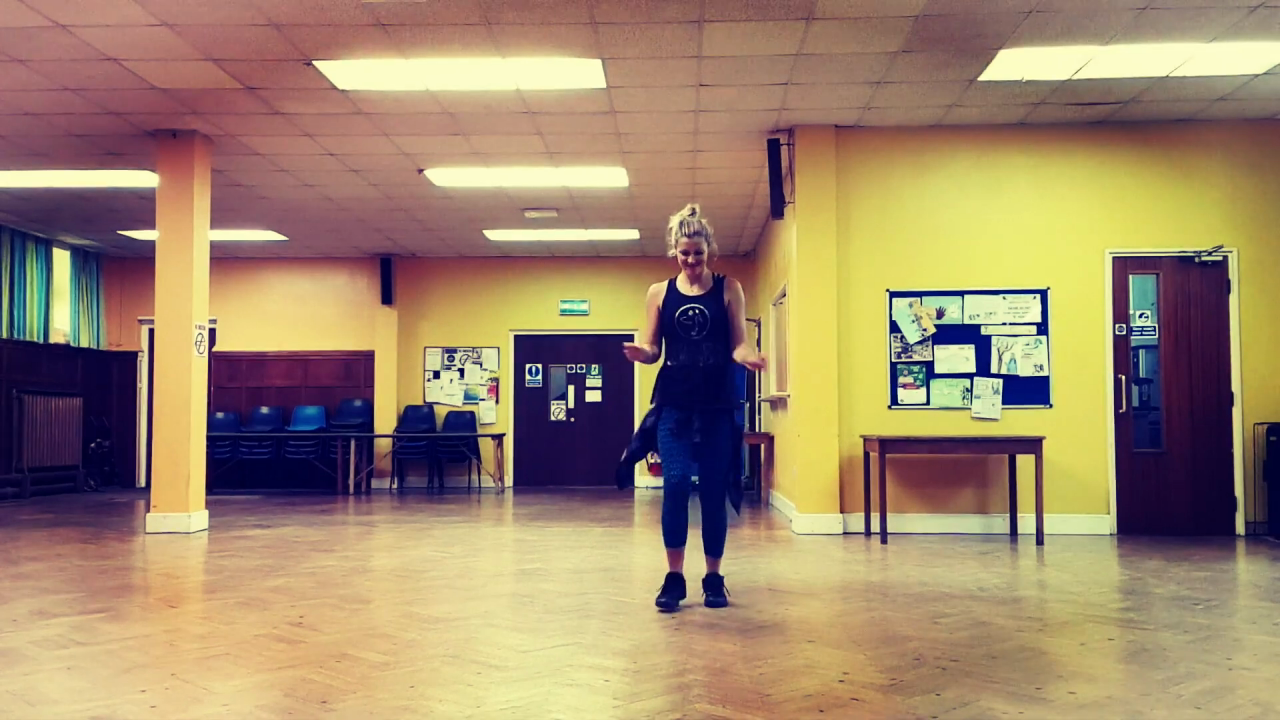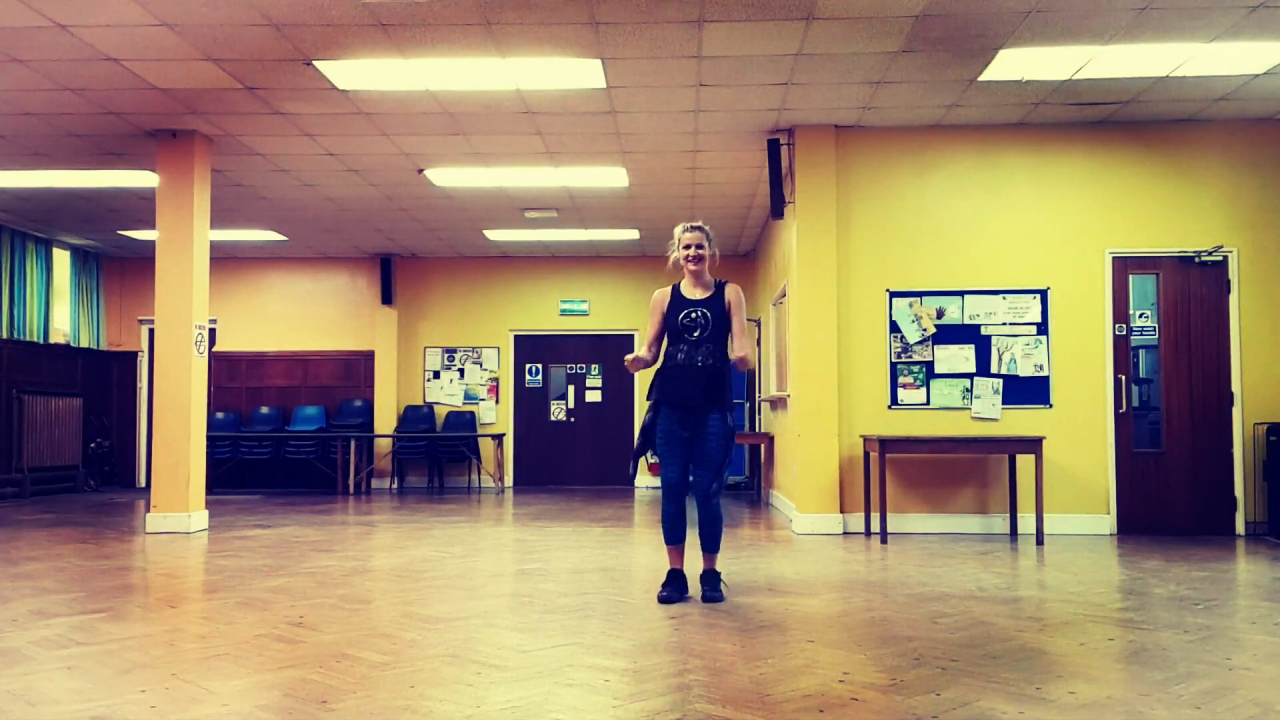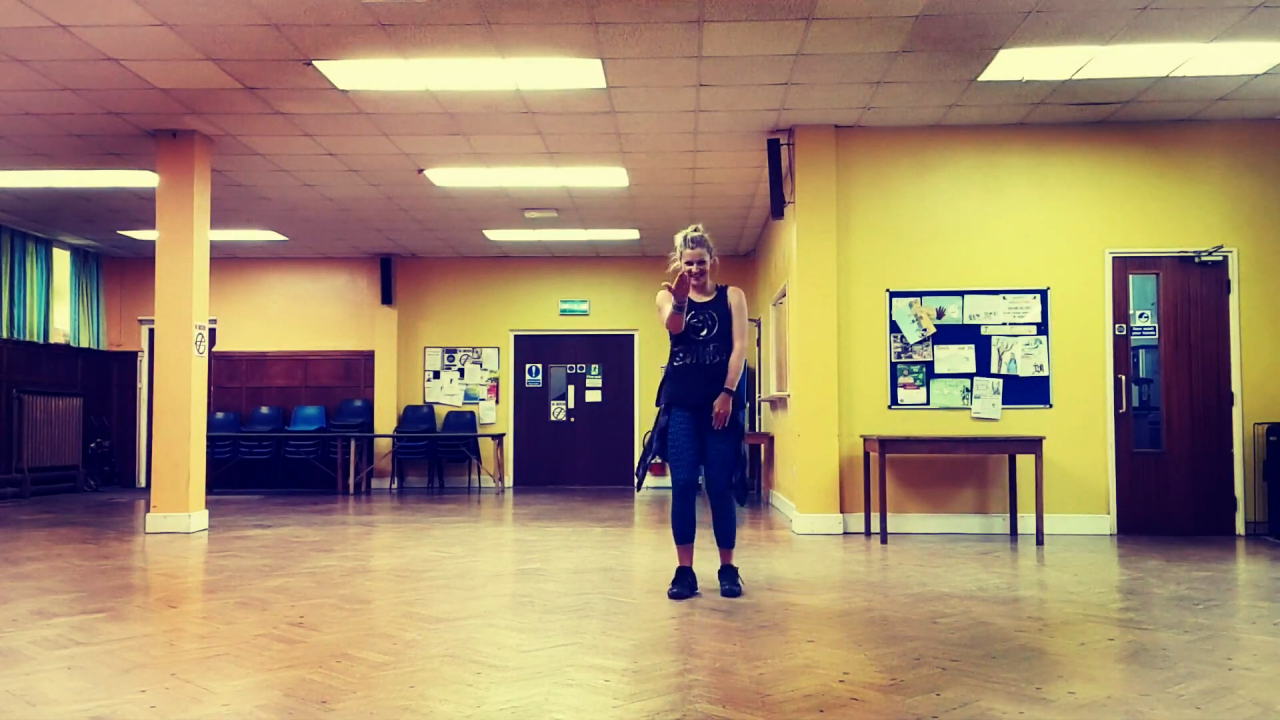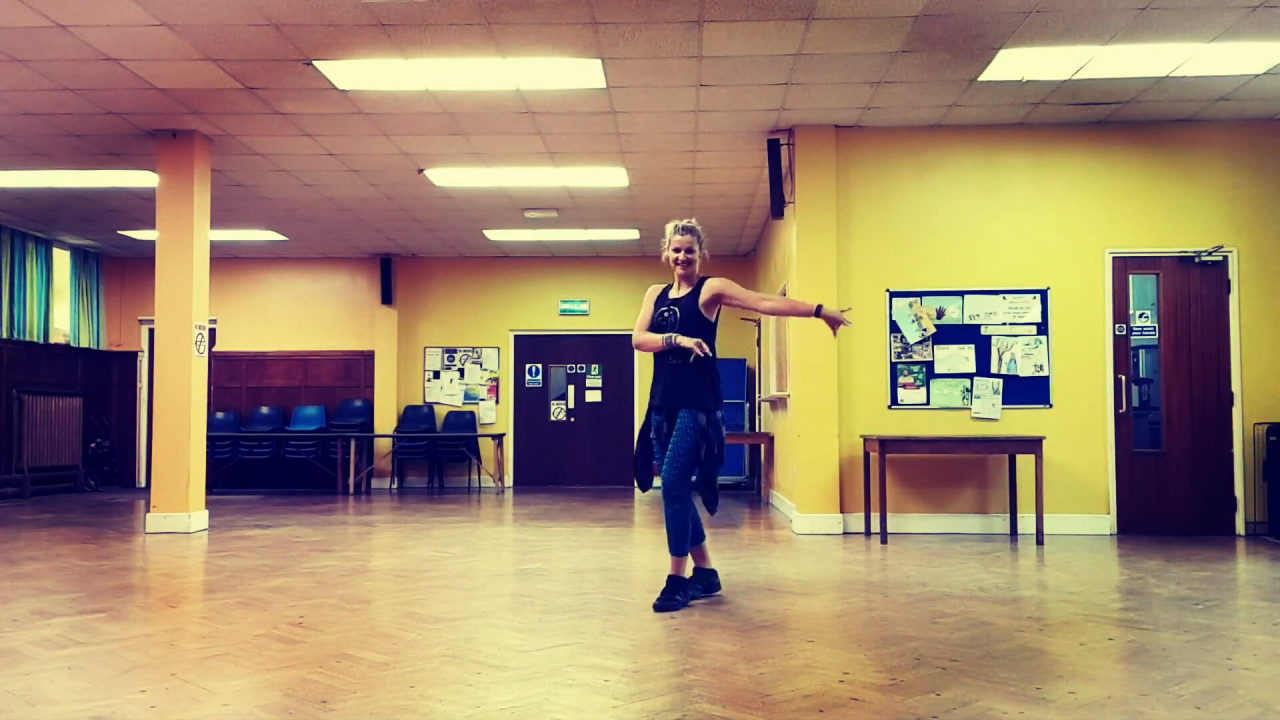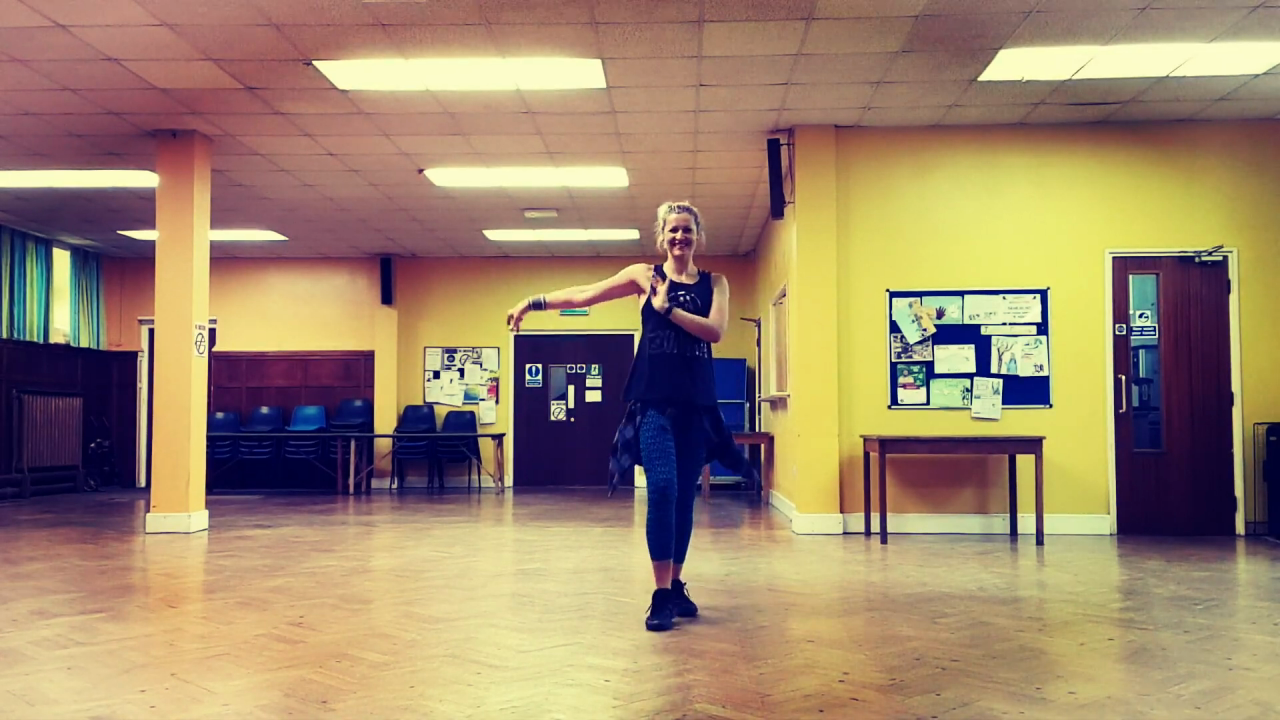
dt=1s
person 1, frame 1
left shoulder: (729, 289)
right shoulder: (661, 292)
left elbow: (739, 344)
right elbow: (651, 349)
left wrist: (751, 359)
right wrist: (641, 352)
left hip: (718, 402)
right hip: (674, 403)
left knee: (714, 491)
right knee: (676, 484)
left ankle: (714, 578)
right ankle: (674, 577)
person 1, frame 2
left shoulder: (730, 293)
right shoulder: (664, 296)
left elbow: (740, 341)
right elbow: (652, 350)
left wrist: (742, 356)
right wrist: (639, 358)
left hip: (713, 402)
right hip: (671, 400)
left knee: (708, 489)
right knee: (673, 486)
left ankle: (710, 574)
right ankle: (675, 574)
person 1, frame 3
left shoulder: (732, 296)
right shoulder: (667, 296)
left elbow: (740, 347)
right elbow: (673, 326)
left wrist: (728, 393)
right wrist: (680, 300)
left hip: (719, 399)
right hip: (680, 401)
left knee: (720, 486)
right knee: (683, 485)
left ankle: (728, 569)
right ankle: (684, 570)
person 1, frame 4
left shoulder: (711, 288)
right shoulder: (655, 294)
left elbow: (765, 302)
right elbow: (638, 339)
left wrist: (820, 311)
right wrist: (678, 339)
left hip: (697, 401)
right hip: (663, 402)
left knee: (675, 483)
right knee: (675, 487)
left ankle: (677, 579)
right ankle: (704, 571)
person 1, frame 5
left shoulder: (714, 283)
right shoulder: (643, 275)
left elbow: (715, 331)
right elbow: (584, 295)
left wrist: (667, 309)
right wrist: (532, 302)
left hip: (696, 400)
right hip: (653, 398)
left knee: (684, 495)
right knee: (662, 489)
left ankle: (675, 584)
right ankle: (661, 593)
